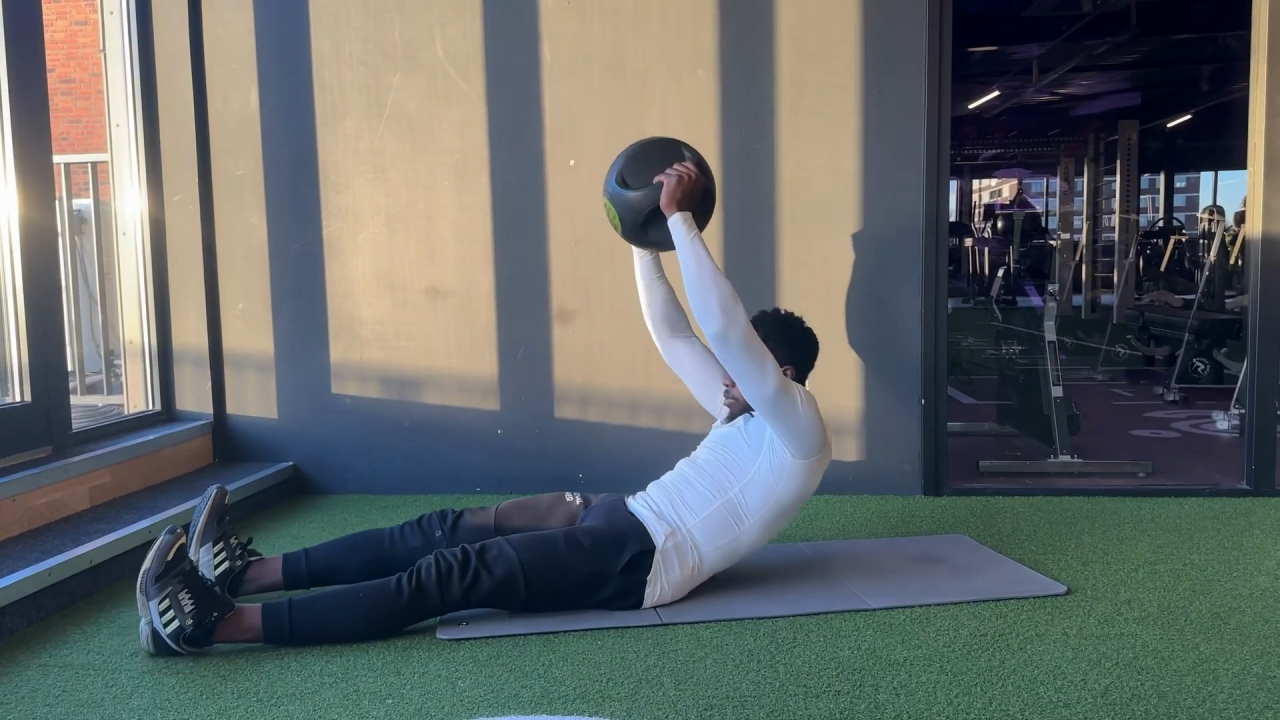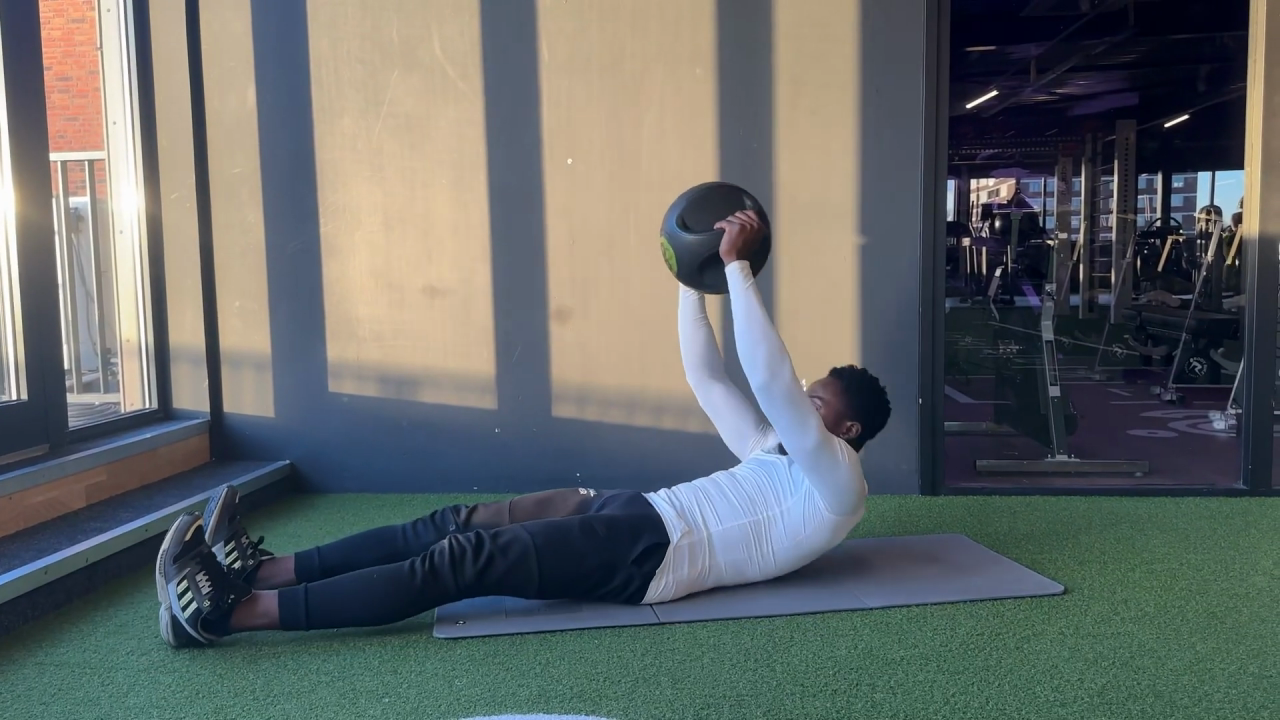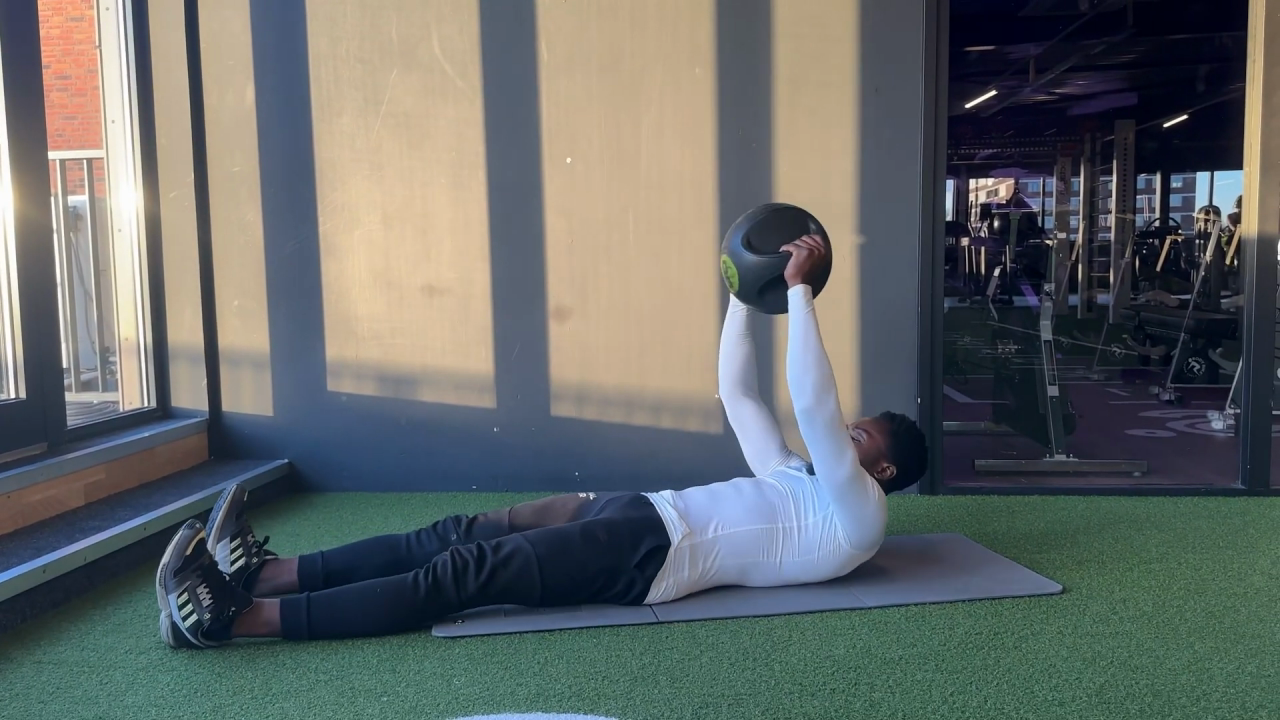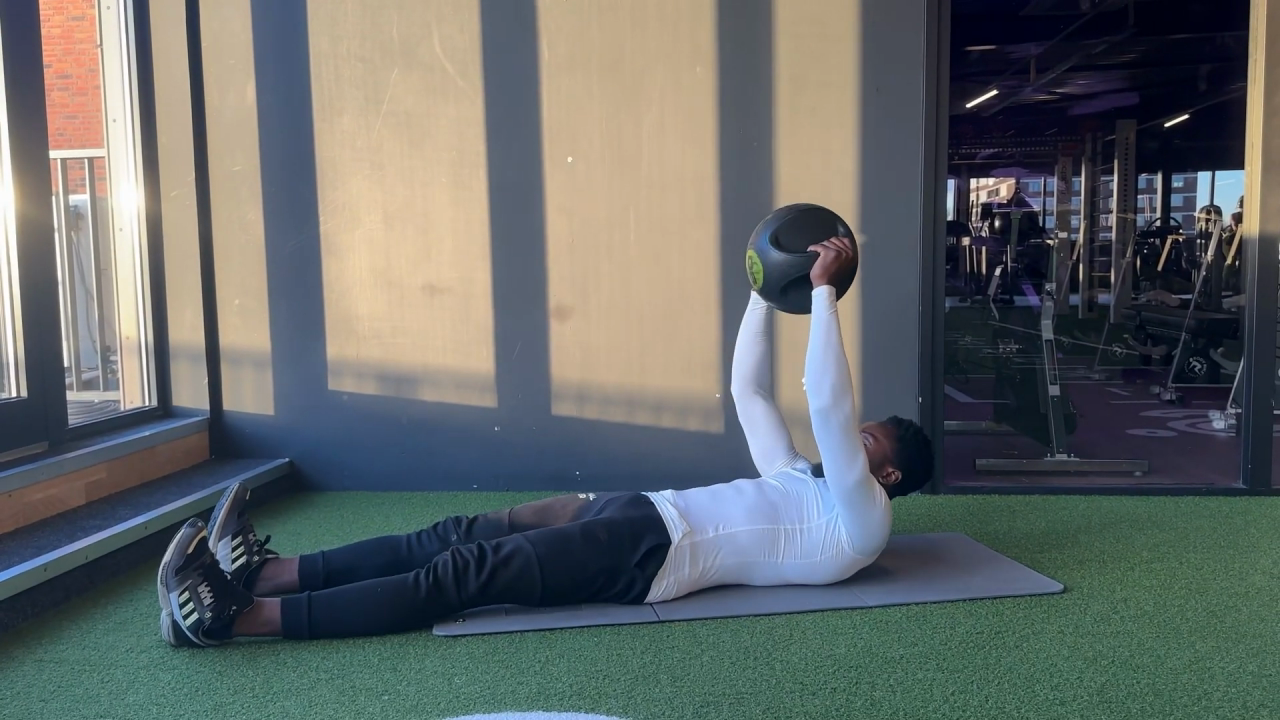
dt=0.4s
person 1, frame 1
left shoulder: (799, 430)
right shoulder: (746, 412)
left elbow: (726, 333)
right elbow: (674, 336)
left wrist: (680, 219)
right wrist: (644, 237)
left hip: (638, 560)
right hip: (616, 517)
left knee: (451, 574)
right knee: (441, 529)
left ankle: (220, 622)
right ankle: (250, 569)
person 1, frame 2
left shoulder: (838, 483)
right shoulder: (778, 453)
left elbow: (770, 382)
right elbow: (706, 377)
left wrist: (736, 265)
right wrist: (694, 276)
left hip: (648, 551)
right hip: (629, 513)
left knee: (464, 561)
right knee: (451, 526)
left ankle: (234, 611)
right ankle: (262, 568)
person 1, frame 3
left shoulder: (857, 517)
right shoulder: (795, 480)
left elbow: (814, 406)
right elbow: (738, 395)
left wrist: (799, 290)
right wrist: (743, 294)
left hip: (650, 552)
right hip: (635, 513)
left knee: (467, 573)
right knee: (455, 536)
left ankle: (236, 617)
right ankle: (264, 569)
person 1, frame 4
left shoulder: (860, 521)
right shoulder: (801, 481)
left elbow: (829, 408)
right elbow: (750, 392)
left wrist: (824, 292)
right wrist: (767, 291)
left hip: (650, 551)
right hip: (635, 511)
left knee: (466, 573)
right knee: (457, 535)
left ankle: (239, 616)
right ankle: (264, 569)
